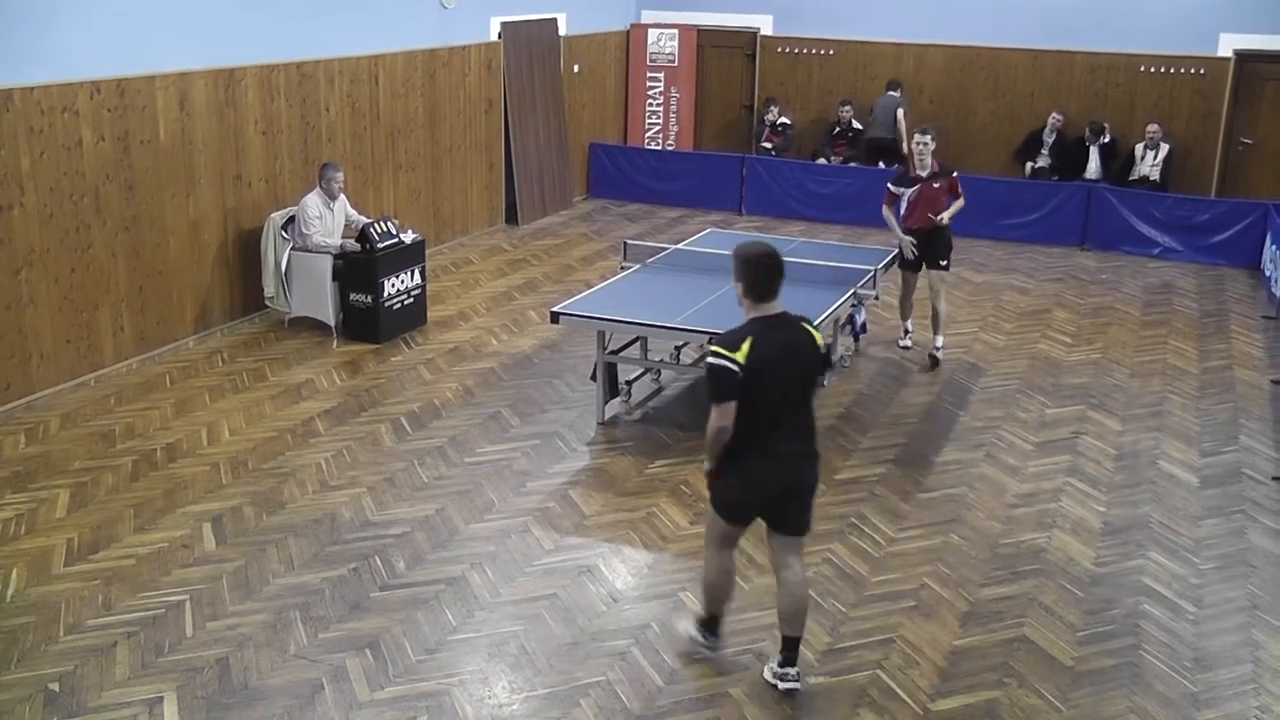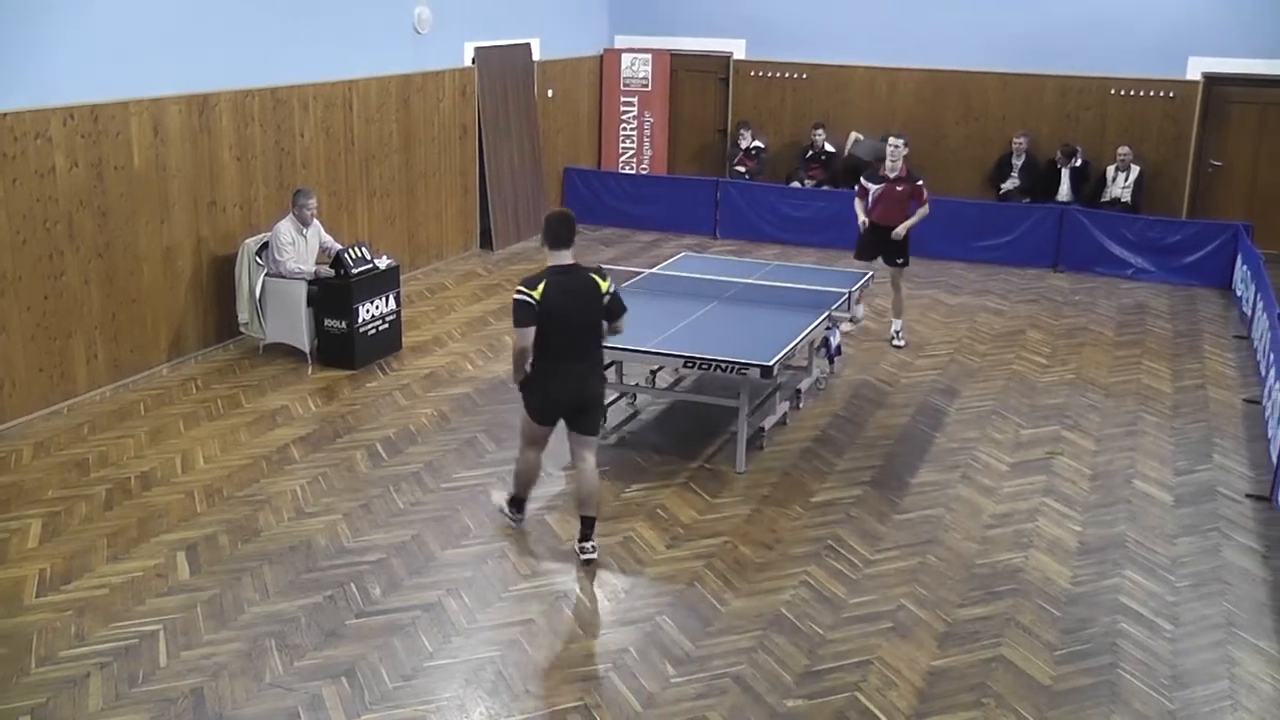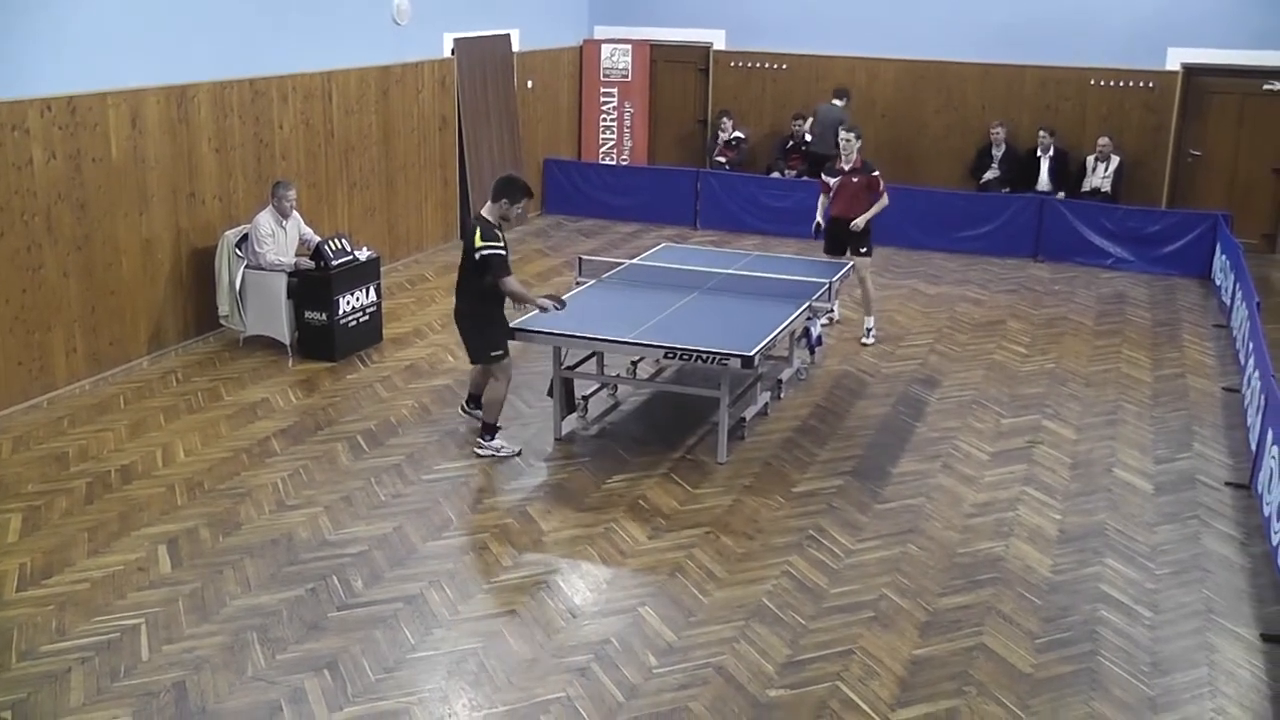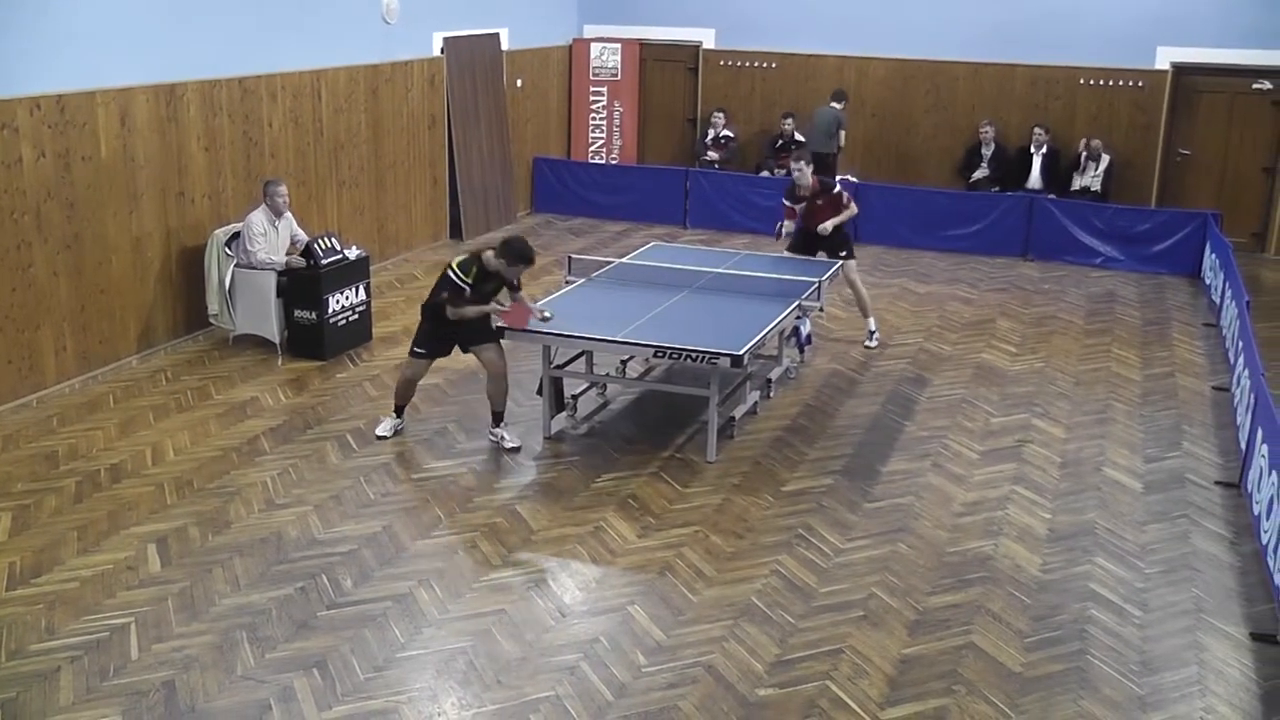
dt=1s
person 1, frame 1
left shoulder: (729, 349)
right shoulder: (809, 333)
left elbow: (722, 425)
left wrist: (711, 460)
left hip: (747, 472)
right hip: (798, 468)
left knee: (719, 546)
right knee: (789, 561)
left ankle: (709, 632)
right ankle: (787, 664)
person 1, frame 2
left shoulder: (530, 288)
right shoulder: (599, 281)
left elbow: (523, 344)
right elbow: (617, 327)
left wrist: (519, 374)
left hip: (546, 385)
right hip: (589, 385)
left knee: (531, 448)
right knee: (585, 458)
left ankle: (516, 508)
right ankle: (586, 539)
person 1, frame 3
left shoulder: (480, 225)
right shoulder: (491, 236)
right elbow: (506, 282)
left wrist: (517, 294)
right wrist: (536, 301)
left hip: (470, 307)
right hip: (482, 313)
left knee: (487, 362)
right knee: (500, 374)
left ankle: (472, 404)
right ankle: (487, 439)
person 1, frame 4
left shoulder: (505, 268)
right shoulder: (464, 270)
left elbow: (515, 292)
right elbow: (454, 312)
left wrist: (531, 308)
right wrist: (489, 308)
left hip: (476, 319)
right hip: (440, 318)
left knee: (498, 367)
right knee: (412, 373)
left ankle: (497, 427)
right ankle: (396, 417)
person 2, frame 1
left shoulder: (947, 174)
right shoulder: (900, 178)
left elbow: (960, 199)
right elbow: (887, 209)
left wrist: (948, 214)
right wrist: (901, 236)
left hip: (938, 236)
right hip: (911, 238)
left knee: (936, 292)
right knee: (907, 291)
left ankle: (937, 346)
right ankle: (906, 328)
person 2, frame 2
left shoulder: (912, 180)
right shoulder: (871, 175)
left elbow: (925, 209)
right elbow: (859, 199)
left wrist: (906, 225)
right wrist: (861, 216)
left hip: (896, 235)
right hip: (872, 231)
left knee: (896, 284)
left ankle: (897, 329)
right ankle: (857, 314)
person 2, frame 3
left shoulder: (868, 170)
right shoulder: (830, 170)
left elbow: (884, 199)
left wrist: (865, 217)
right wrist: (819, 215)
left hip: (858, 227)
right hip: (834, 224)
left knee: (863, 276)
left ankle: (869, 326)
right ankle: (833, 309)
person 2, frame 4
left shoulder: (830, 187)
right shoulder: (790, 193)
left elbow: (852, 209)
right elbow: (790, 220)
left wrist: (832, 222)
right wrist: (786, 228)
left hip: (834, 233)
right hip: (807, 232)
left knee: (852, 280)
left ankle: (872, 329)
